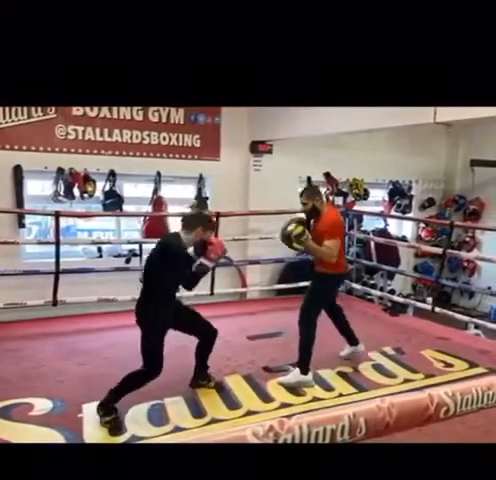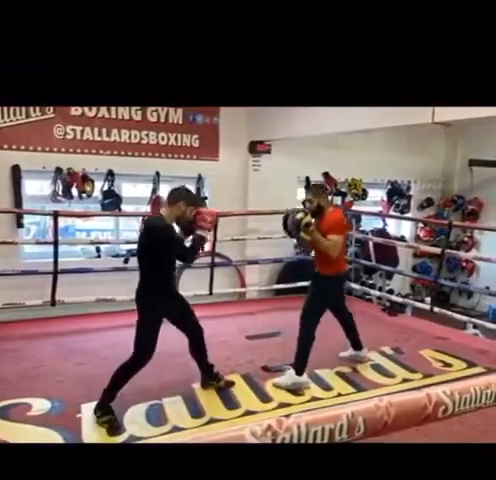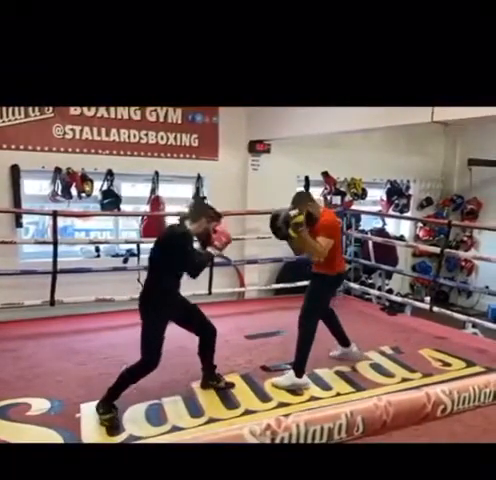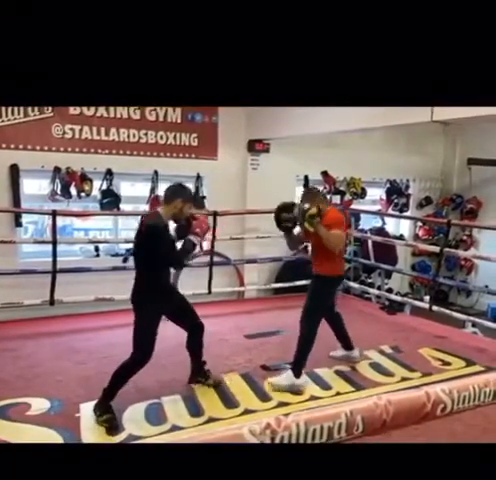
dt=0.5s
person 1, frame 1
left shoulder: (177, 243)
right shoulder: (173, 246)
left elbow: (186, 268)
right elbow: (189, 282)
left wrist: (202, 256)
right wrist: (209, 260)
left hip: (168, 305)
right hip: (151, 311)
left knee: (209, 333)
right knee: (153, 368)
left ankle: (200, 376)
right ankle: (107, 405)
person 1, frame 2
left shoulder: (163, 223)
right shoulder: (157, 227)
left elbow: (176, 242)
right elbow: (186, 256)
left wrist: (193, 227)
right wrist: (202, 230)
left hip: (167, 292)
right hip: (151, 298)
left knee: (195, 332)
right knee: (142, 355)
left ankle: (209, 376)
right ankle: (103, 405)
person 1, frame 3
left shoulder: (180, 235)
right shoulder: (177, 235)
left elbow: (190, 262)
right elbow: (194, 269)
left wrist: (207, 247)
right wrist: (213, 248)
left hip: (171, 298)
right hip: (154, 303)
left knee: (208, 331)
right knee: (150, 361)
left ankle: (209, 376)
right ankle: (106, 403)
person 1, frame 4
left shoulder: (159, 222)
right shoulder: (153, 226)
left elbow: (170, 250)
right elbow: (176, 261)
left wrist: (186, 230)
right wrist: (195, 236)
left hip: (164, 290)
right hip: (147, 296)
left knee: (196, 327)
right knee: (142, 354)
left ankle: (198, 372)
right ankle: (103, 403)
person 2, frame 1
left shoulder: (330, 220)
right shoulder: (321, 216)
left elbow: (331, 256)
left wrist: (306, 242)
right wrist: (304, 240)
left hip: (329, 274)
right hip: (326, 272)
left knee: (306, 316)
right knee: (331, 307)
left ankle: (303, 373)
right ankle: (354, 345)
person 2, frame 2
left shoulder: (335, 219)
right shoulder: (322, 217)
left elbow: (333, 251)
right elbow: (317, 245)
left wrist: (313, 233)
right wrist: (306, 233)
left hip: (329, 276)
right hip: (332, 274)
left knee: (308, 319)
right knee: (340, 310)
left ankle: (298, 374)
right ankle: (358, 350)
person 2, frame 3
left shoulder: (328, 221)
right shoulder: (313, 220)
left elbow: (318, 255)
right elbow: (299, 249)
left wrist: (301, 232)
right wrist: (291, 234)
left hip: (328, 275)
right hip: (324, 273)
left knee: (307, 319)
right knee: (322, 309)
left ankle: (298, 375)
right ankle: (347, 347)
person 2, frame 4
left shoulder: (335, 218)
right shoulder: (310, 220)
left elbow: (337, 246)
right elbow: (294, 245)
left wrist: (318, 226)
right wrist: (288, 229)
left hip: (328, 276)
right hip: (323, 274)
left knee: (309, 320)
right knee: (328, 312)
left ankle: (295, 377)
right ankle: (349, 350)
